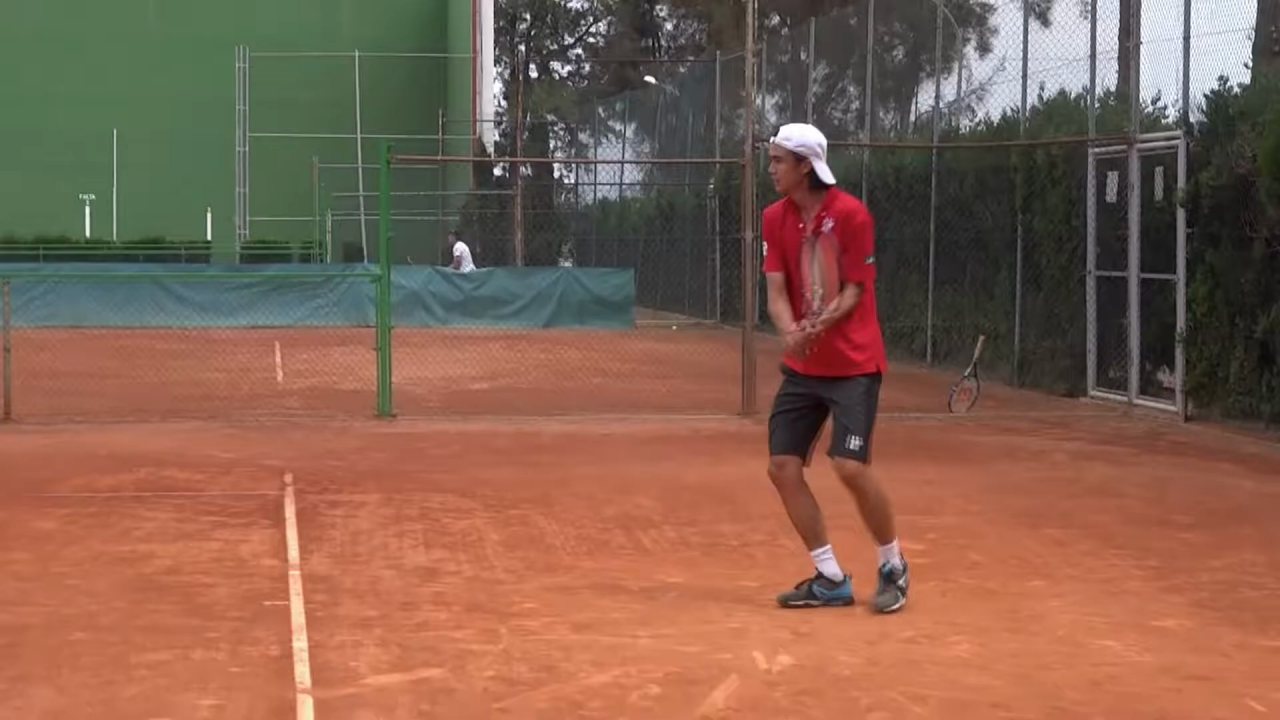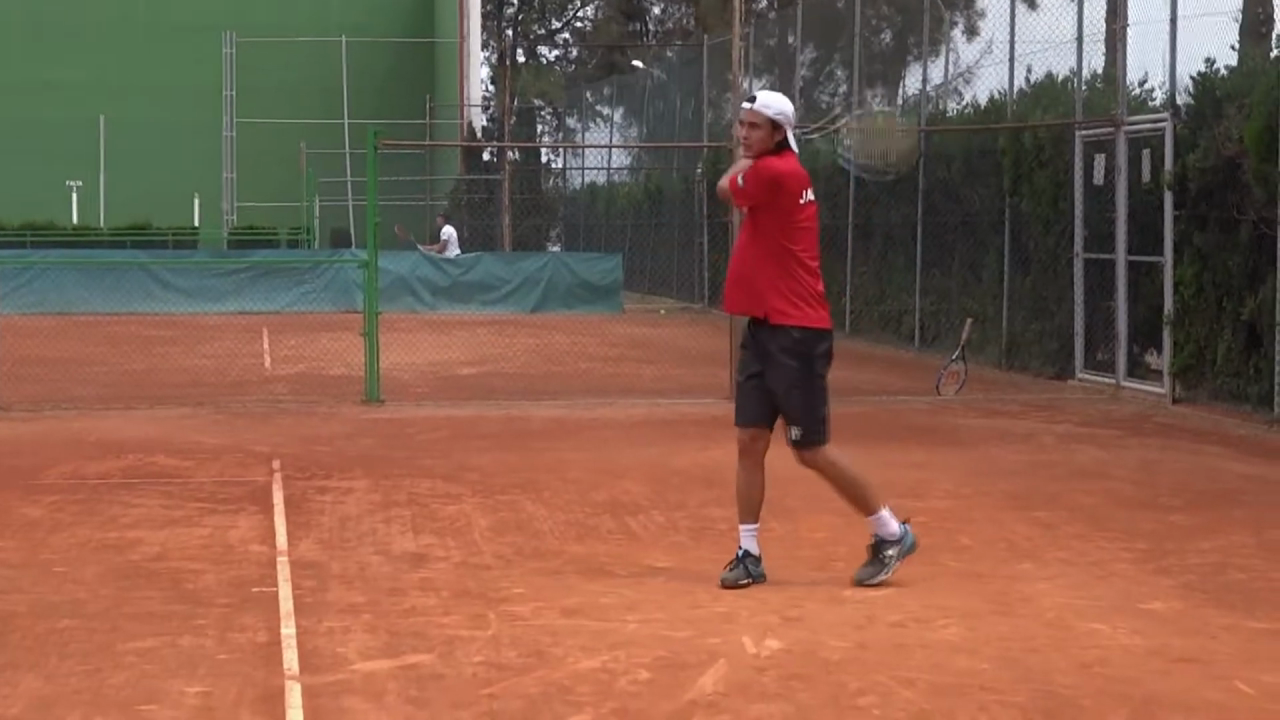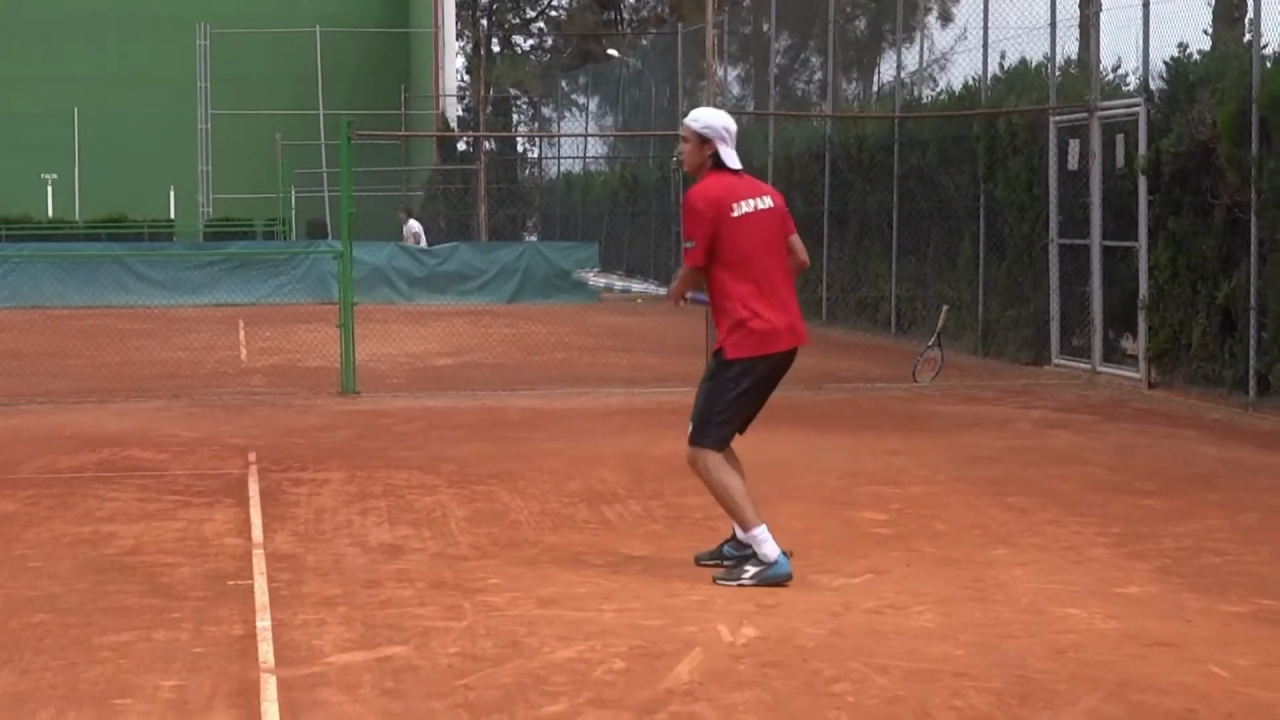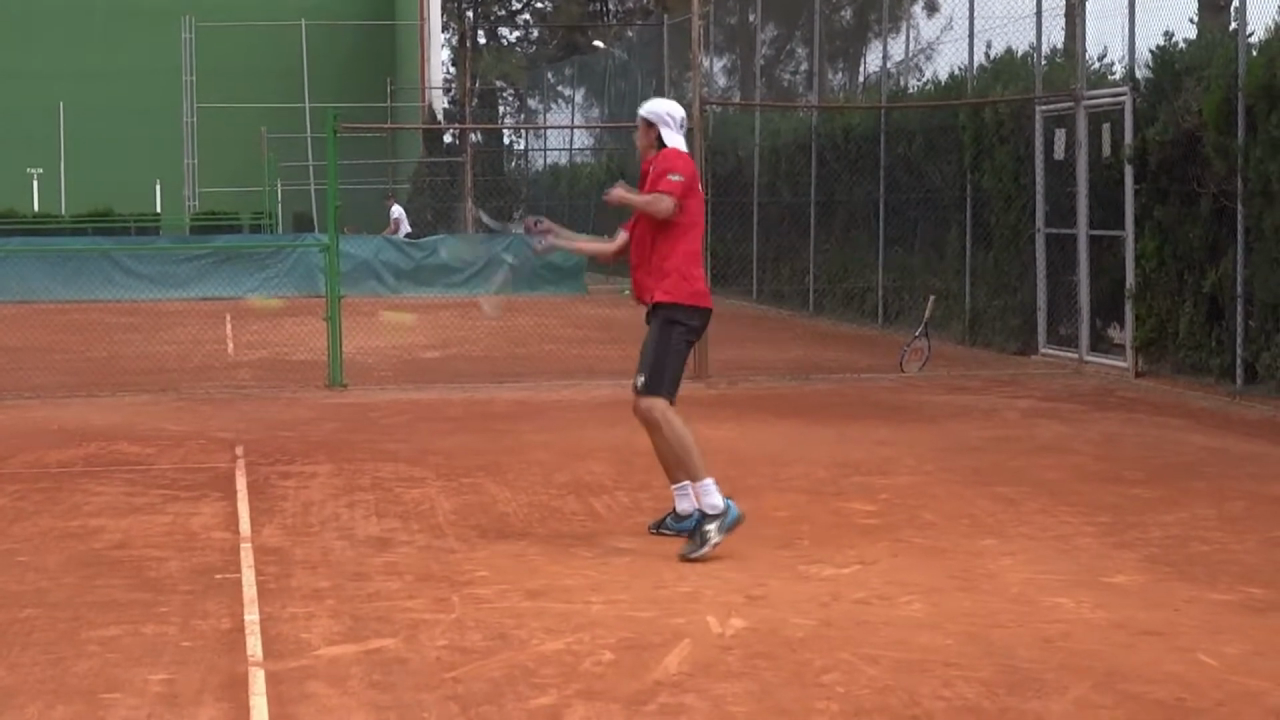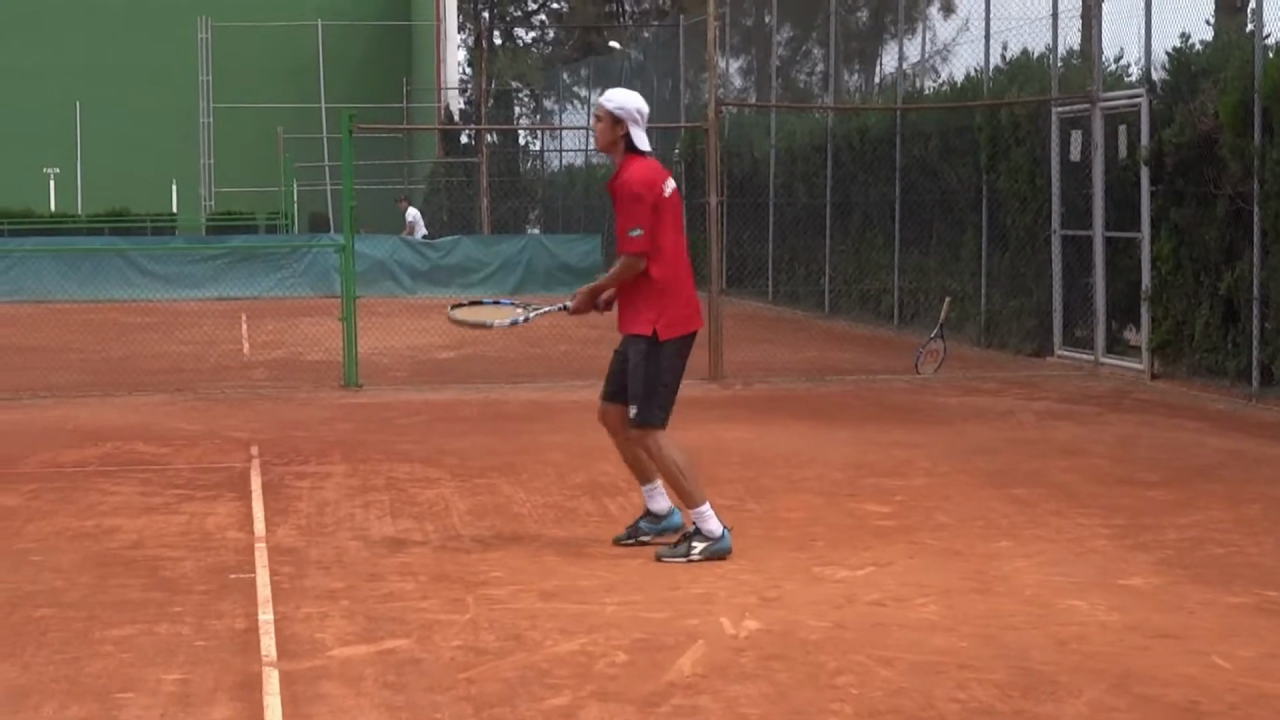
dt=1s
person 1, frame 1
left shoulder: (850, 214)
right shoulder: (774, 218)
left elbow: (852, 293)
right elbow: (776, 293)
left wrist: (819, 324)
right wrist: (790, 332)
left hip: (854, 365)
right hip: (802, 367)
left knee: (851, 468)
right knee: (782, 468)
left ankle: (892, 568)
right ankle: (831, 576)
person 1, frame 2
left shoulder: (773, 172)
right shoulder: (778, 170)
left elbow: (726, 189)
left wrist: (746, 159)
right wrist: (753, 158)
left hip: (797, 330)
right hip: (766, 325)
left knee: (810, 450)
right knee: (749, 442)
left ankle: (891, 532)
right ankle: (749, 553)
person 1, frame 3
left shoulder: (700, 197)
right shoulder: (765, 192)
left elbow: (692, 274)
right elbow: (800, 260)
left wrist: (677, 291)
left hip: (746, 343)
right hip: (783, 338)
left knee: (703, 453)
right knee: (714, 435)
left ankle: (769, 557)
right ankle: (745, 538)
person 1, frame 4
left shoulder: (672, 160)
right shoulder: (658, 171)
left elbow: (664, 208)
right elbow: (618, 248)
left wrist: (622, 198)
right wrist: (562, 238)
left hip: (677, 302)
right hip: (668, 304)
left knee: (653, 405)
right knee: (648, 408)
left ankle: (715, 506)
right ankle: (688, 507)
person 1, frame 5
left shoulder: (633, 182)
right shoulder: (648, 172)
left elbow: (635, 261)
left wrist: (592, 291)
right wrist: (614, 292)
left hip: (658, 321)
right hip: (648, 317)
left knee: (647, 430)
right knee: (612, 412)
left ankle: (711, 531)
right ankle: (660, 510)
